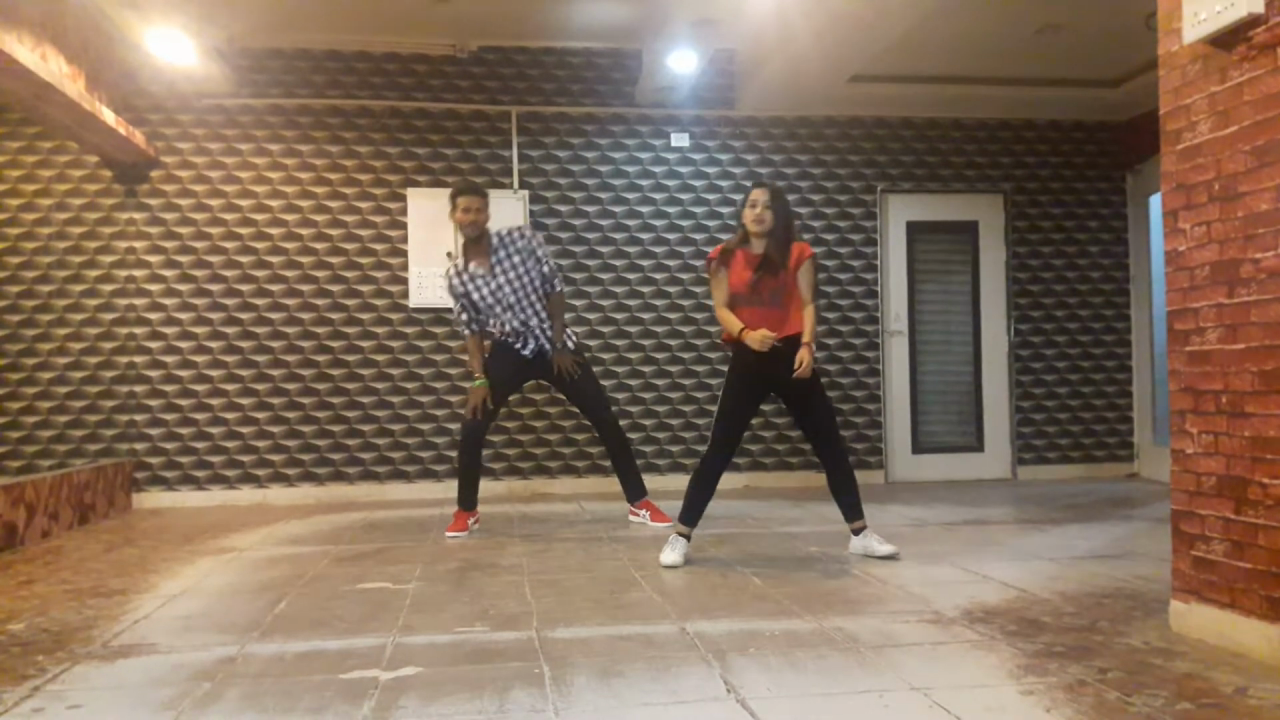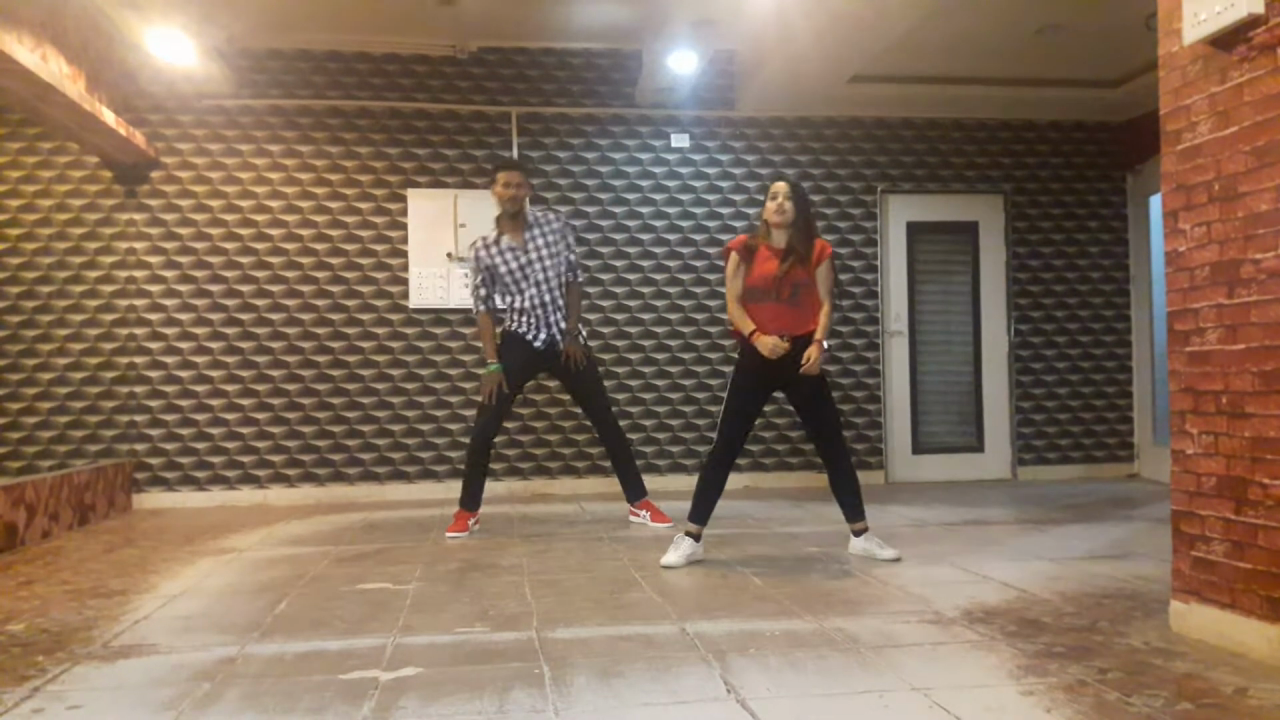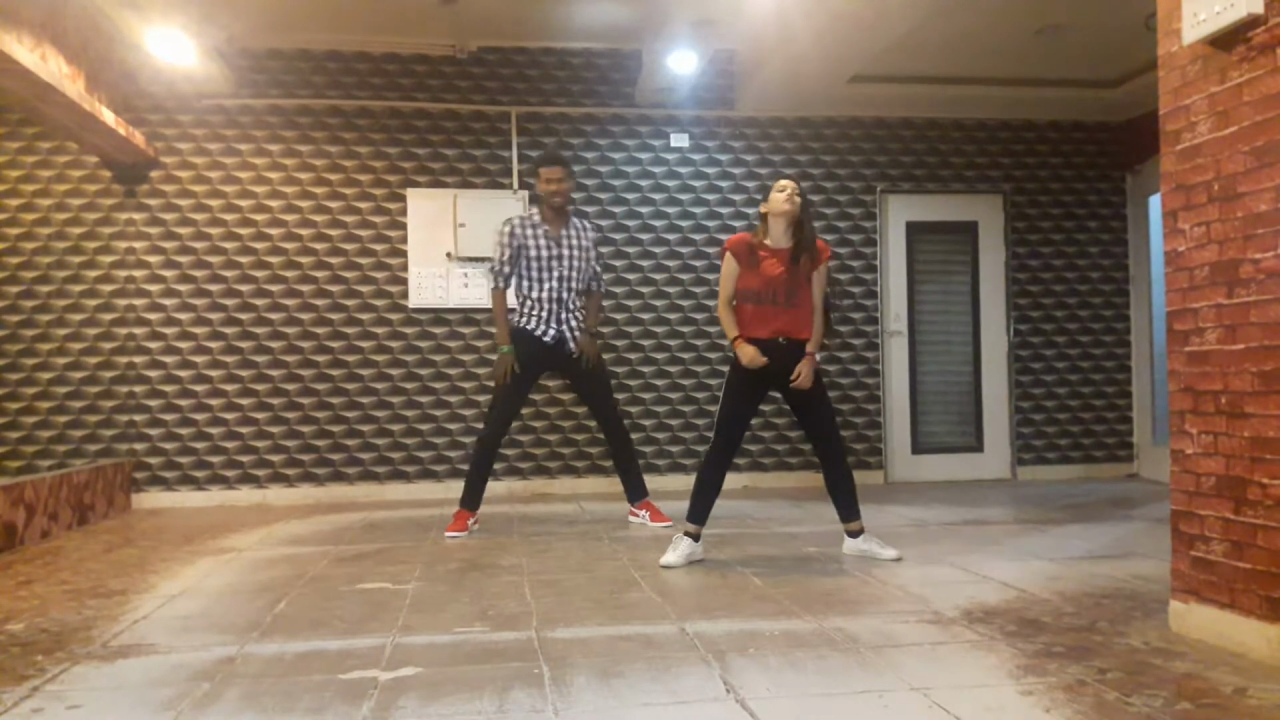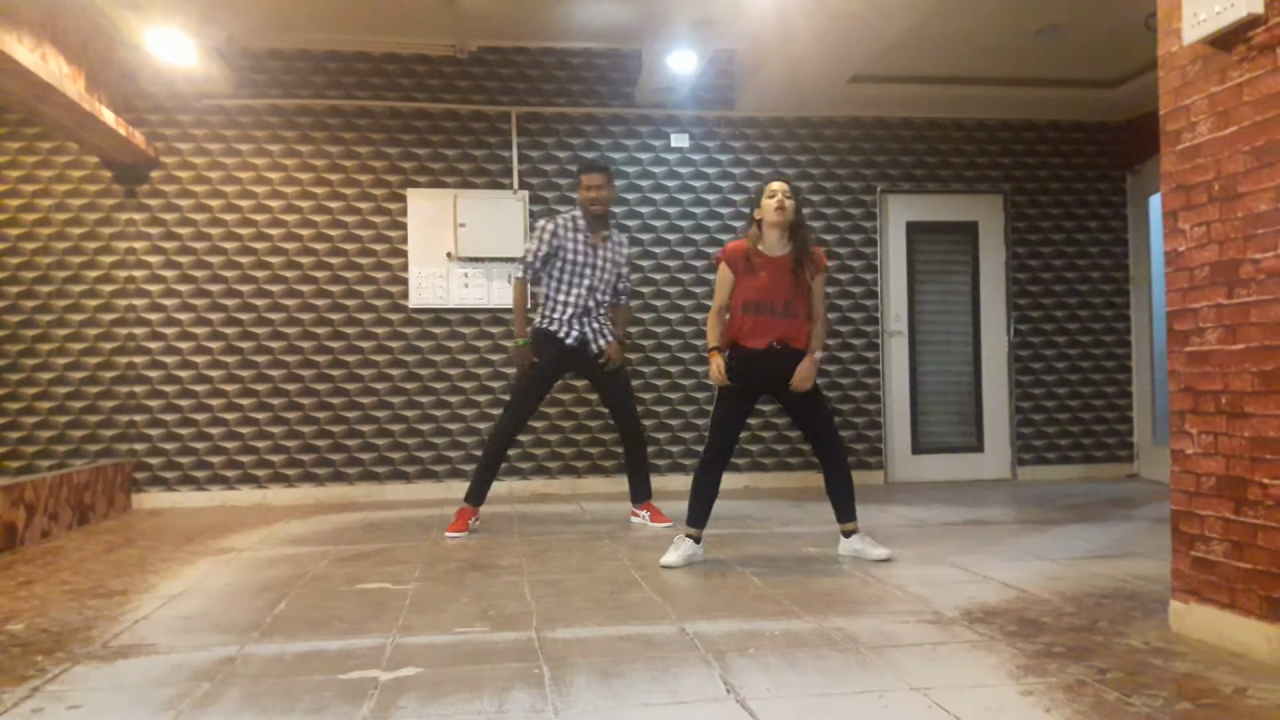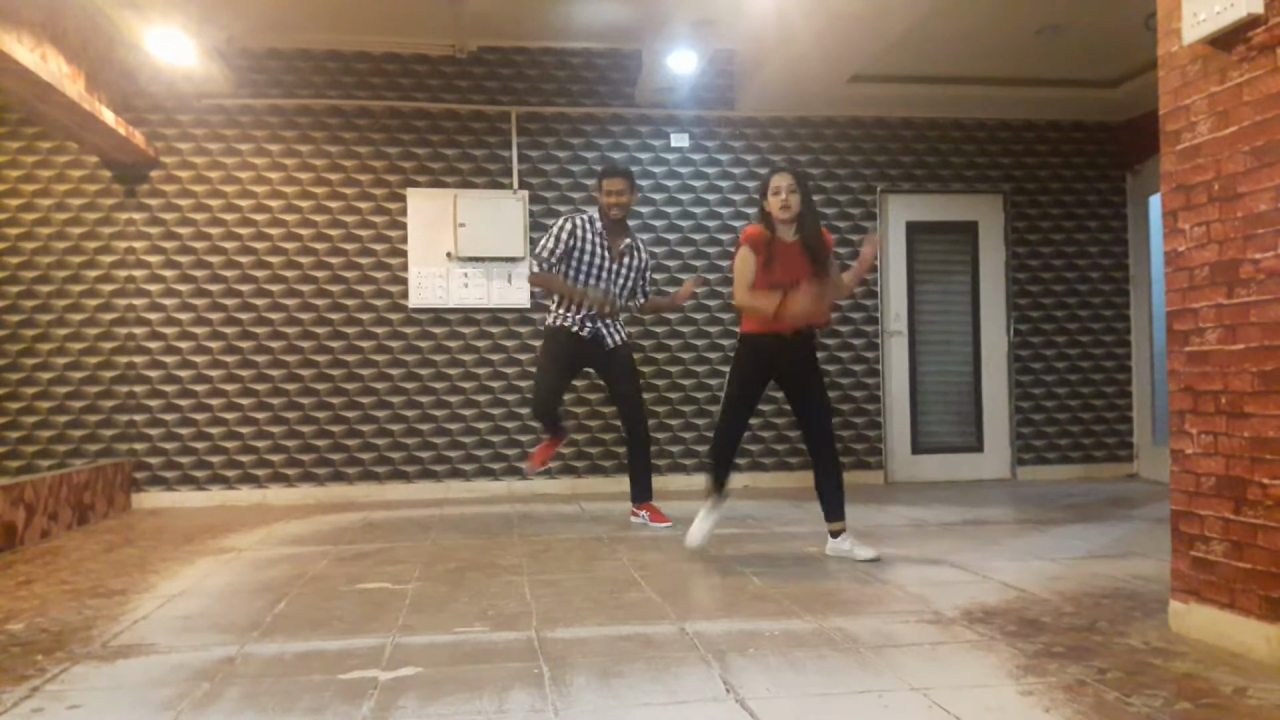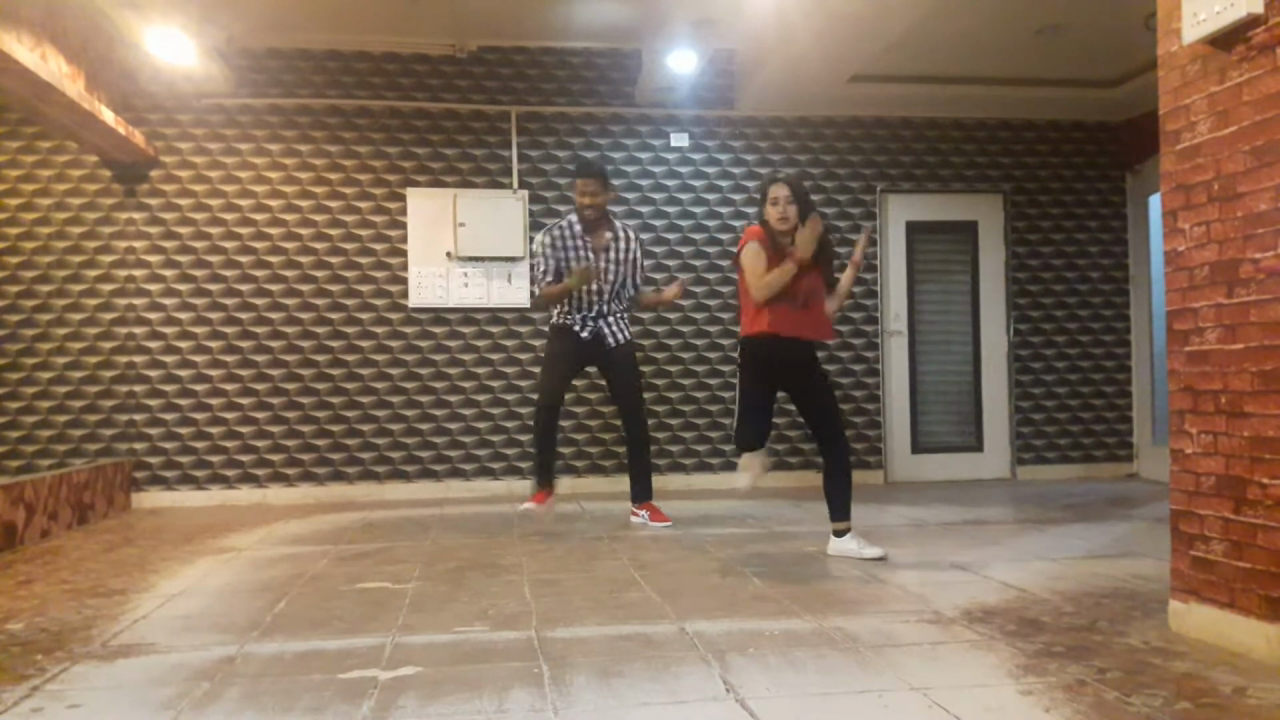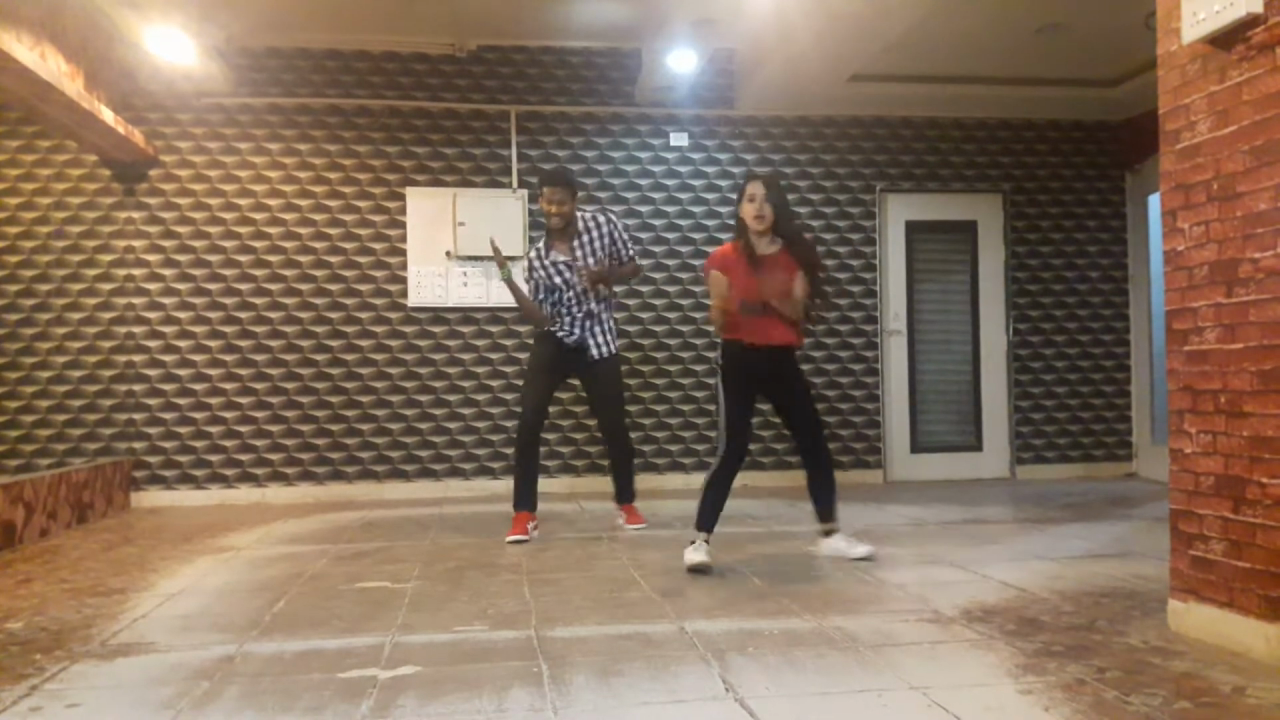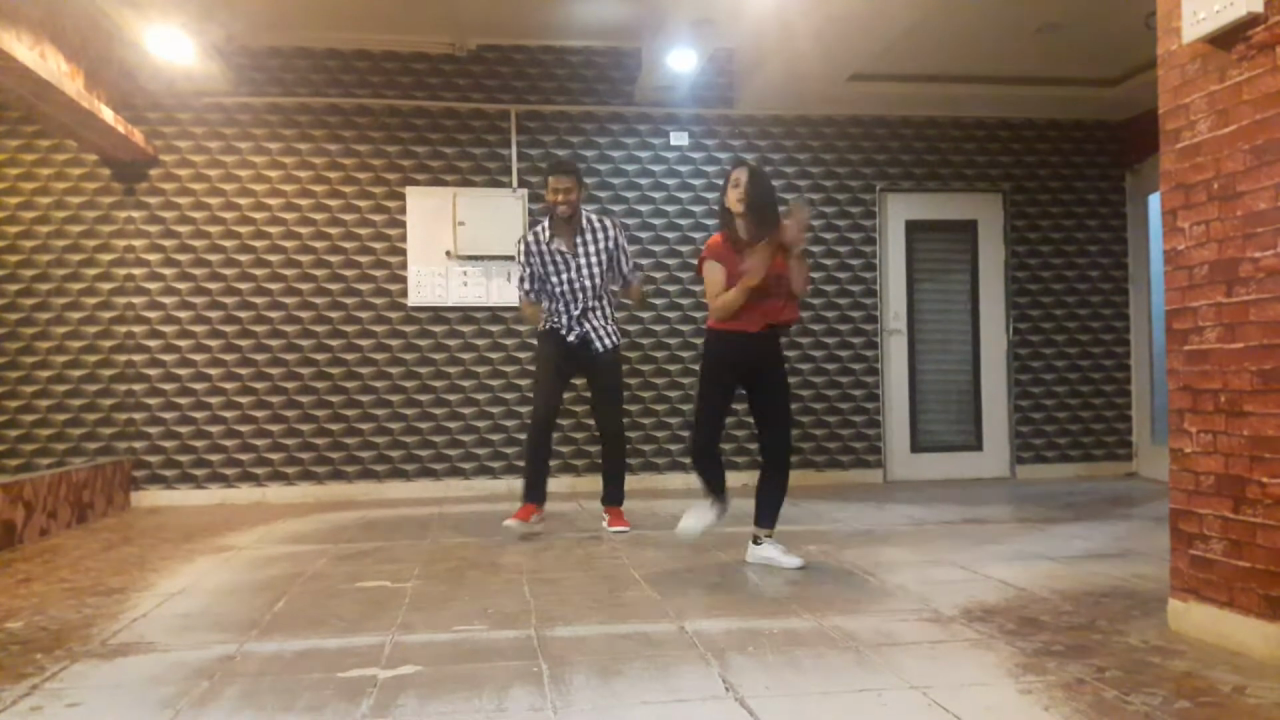
dt=0.2s
person 1, frame 1
left shoulder: (797, 254)
right shoulder: (724, 258)
left elbow: (807, 304)
right elbow: (722, 308)
left wrist: (807, 345)
right wrist: (746, 333)
left hip: (791, 356)
right hip: (747, 360)
left knee: (830, 445)
right knee: (719, 449)
left ankle: (860, 534)
right ankle: (680, 536)
person 1, frame 2
left shoulder: (816, 251)
right shoulder: (744, 249)
left elbow: (824, 303)
right elbow: (733, 304)
left wrist: (817, 344)
right wrist: (757, 337)
left hip: (800, 354)
right hip: (756, 356)
left knee: (833, 445)
right knee: (726, 446)
left ankle: (861, 535)
right ankle: (689, 538)
person 1, frame 3
left shoulder: (814, 253)
right shoulder: (740, 248)
left elbow: (817, 310)
right elbow: (724, 304)
left wrist: (811, 356)
right wrist: (739, 344)
left hip: (795, 355)
right hip: (752, 355)
left knee: (830, 445)
right knee: (722, 446)
left ankle: (856, 535)
right ankle: (690, 539)
person 1, frame 4
left shoulder: (810, 259)
right shoulder: (736, 255)
left elbow: (818, 316)
right elbow: (717, 311)
left wrist: (813, 359)
right wrist: (715, 353)
left hip: (792, 361)
right hip: (744, 360)
left knee: (831, 446)
right knee: (716, 450)
left ankle: (850, 536)
right ankle: (691, 540)
person 1, frame 5
left shoulder: (818, 242)
right shoulder: (754, 239)
left elbow: (836, 292)
right elbow: (741, 295)
left wrist: (862, 266)
right wrist: (784, 304)
left hip: (800, 349)
right hip: (757, 347)
left knee: (822, 442)
right knee: (726, 433)
left ankle: (838, 536)
right ankle: (714, 502)
person 1, frame 6
left shoulder: (814, 253)
right shoulder: (755, 240)
left elbow: (829, 309)
right elbow: (759, 293)
left wrist: (855, 264)
right wrist: (798, 256)
left hip: (802, 354)
right hip: (761, 351)
left knee: (835, 441)
right knee: (749, 437)
left ankle: (842, 536)
right ankle: (756, 444)
person 1, frame 7
left shoulder: (796, 254)
right shoulder: (725, 259)
left elbow: (797, 311)
right elbow: (719, 323)
left wrist: (780, 299)
right wrist: (723, 308)
left hip: (781, 359)
right hip: (740, 359)
left knee: (815, 445)
right knee: (732, 451)
left ankle: (831, 535)
right ankle: (700, 542)
person 1, frame 8
left shoulder: (780, 238)
right shoulder: (717, 248)
left elbow: (800, 290)
right elbow: (717, 309)
left wrist: (795, 247)
right wrist: (749, 279)
left hip: (767, 349)
right hip: (724, 348)
left knee: (777, 448)
right knee: (704, 439)
left ankle: (762, 541)
right ankle: (715, 499)
person 2, frame 1
left shoulder: (521, 240)
right shoulder: (456, 276)
left elbow: (554, 290)
right elbow: (472, 330)
left wrist: (560, 346)
right wrist: (479, 378)
left hip: (554, 345)
right hip: (510, 350)
left knee: (606, 420)
right knee: (473, 427)
left ankle: (639, 503)
right ankle: (466, 511)
person 2, frame 2
left shoulder: (554, 225)
right shoulder: (483, 248)
left elbow: (572, 282)
right elbow: (484, 308)
left wrist: (572, 334)
right wrist: (492, 363)
left hip: (564, 338)
right hip: (520, 340)
left knee: (605, 419)
right knee: (486, 425)
left ankle: (639, 502)
right ankle: (467, 511)
person 2, frame 3
left shoulder: (585, 231)
right shoulder: (515, 230)
left elbow: (594, 290)
right elbow: (499, 288)
left wrist: (590, 334)
right wrist: (505, 346)
left hip: (574, 339)
right hip: (530, 336)
left knee: (611, 420)
right knee: (496, 425)
left ankle: (639, 502)
right ankle: (467, 510)
person 2, frame 4
left shoulder: (619, 244)
right shoulder: (554, 228)
left elbow: (620, 300)
right elbow: (524, 280)
left wrist: (618, 339)
right wrist: (522, 337)
left hip: (596, 341)
right hip: (552, 336)
left knee: (630, 422)
right knee: (512, 420)
left ankle: (642, 504)
right ankle: (471, 506)
person 2, frame 5
left shoulder: (636, 246)
right shoulder: (572, 227)
left elbow: (637, 304)
right elbow: (536, 273)
left wrist: (674, 300)
right wrist: (582, 294)
left hip: (608, 335)
right hip: (566, 331)
left knee: (636, 420)
right knee: (544, 402)
left ankle: (642, 503)
right ankle: (555, 434)
person 2, frame 6
left shoulder: (628, 238)
right shoulder: (555, 235)
left elbow: (635, 297)
right elbow: (545, 295)
left wrist: (663, 296)
right wrist: (573, 283)
left hip: (612, 333)
right hip: (569, 331)
left knee: (635, 418)
right knee: (547, 405)
left ankle: (642, 502)
right ankle: (544, 487)
person 2, frame 7
left shoulder: (602, 223)
right shoulder: (537, 258)
left elbow: (632, 266)
right elbow: (541, 318)
left wrist: (606, 275)
right wrist: (509, 281)
left hip: (598, 342)
right hip: (554, 341)
left knee: (614, 427)
right knee: (530, 420)
left ankle: (626, 503)
right ankle: (524, 514)
person 2, frame 8
left shoulder: (606, 228)
right shoulder: (531, 243)
left elbow: (630, 281)
right elbow: (529, 300)
left wrist: (637, 291)
right wrist: (533, 313)
left hip: (600, 337)
right hip: (557, 337)
left knee: (611, 426)
right knee: (543, 415)
left ankle: (613, 507)
right ankle: (532, 504)
